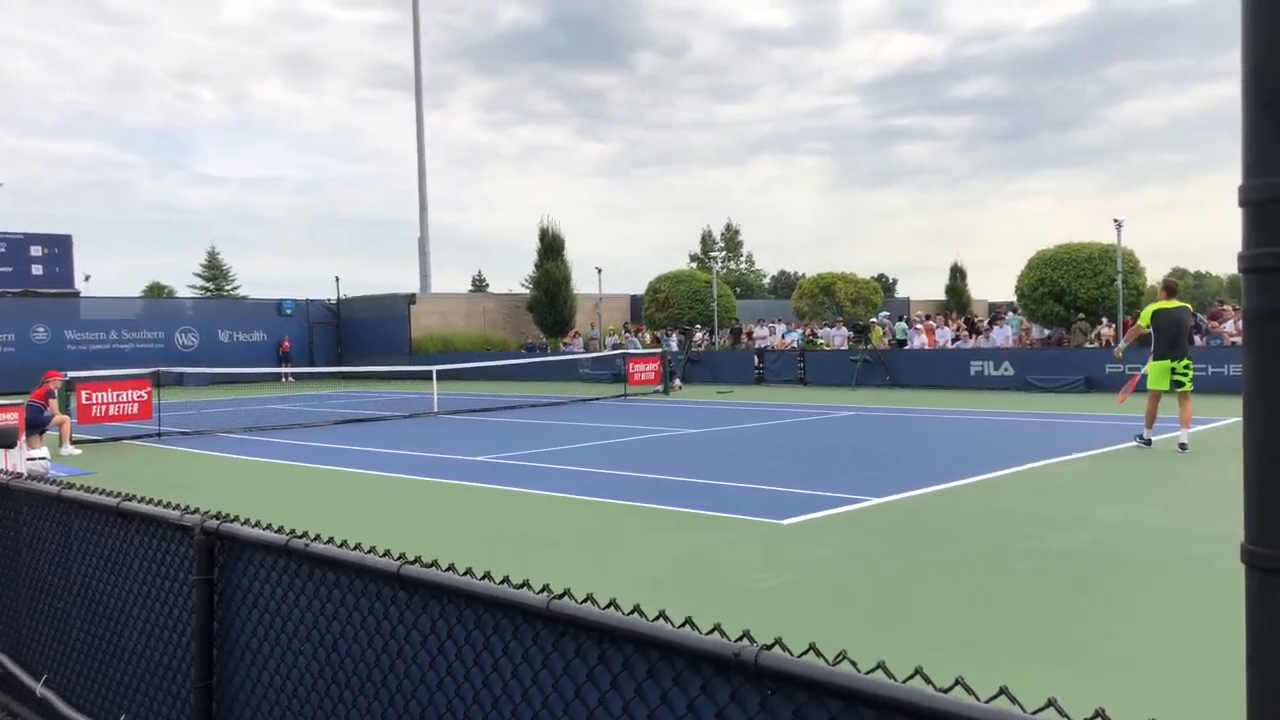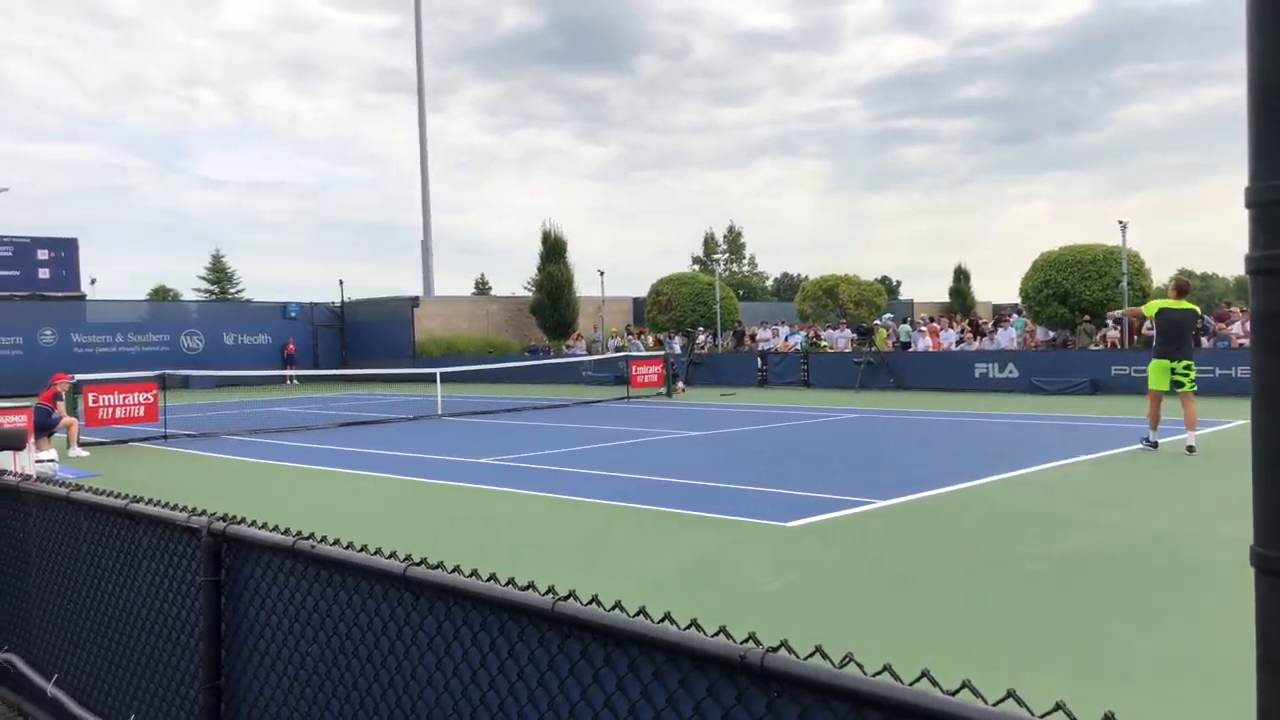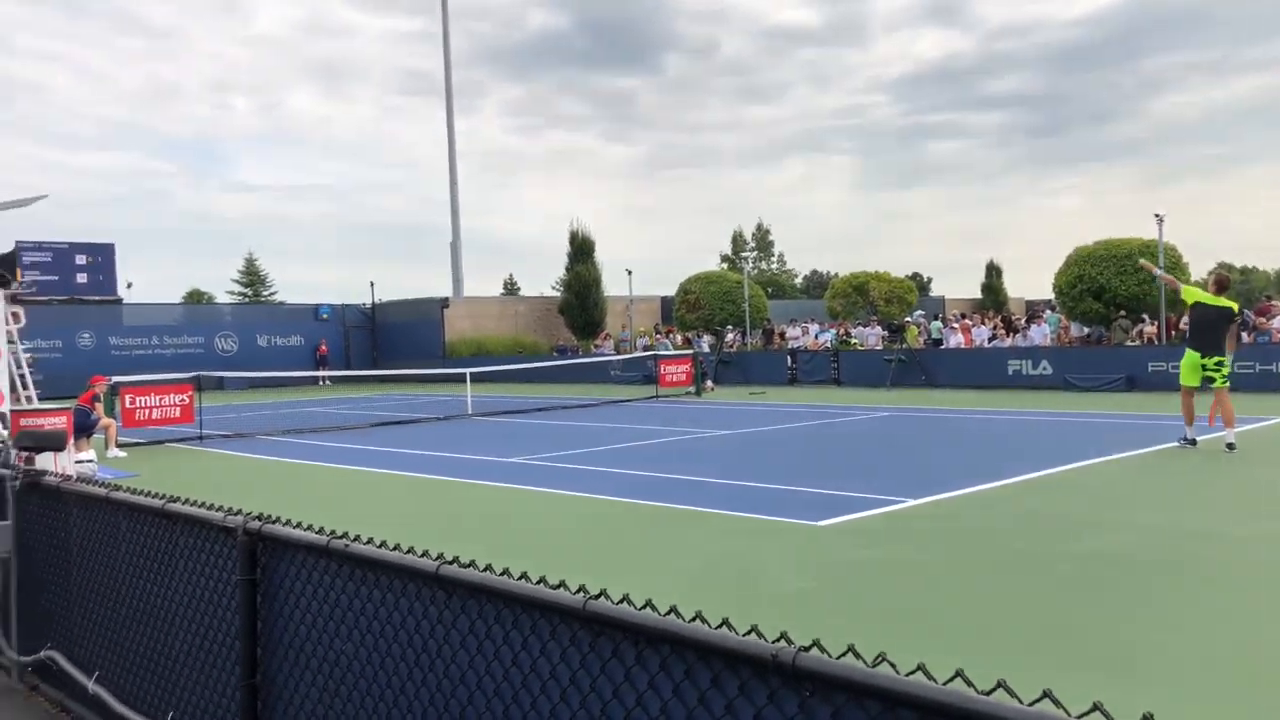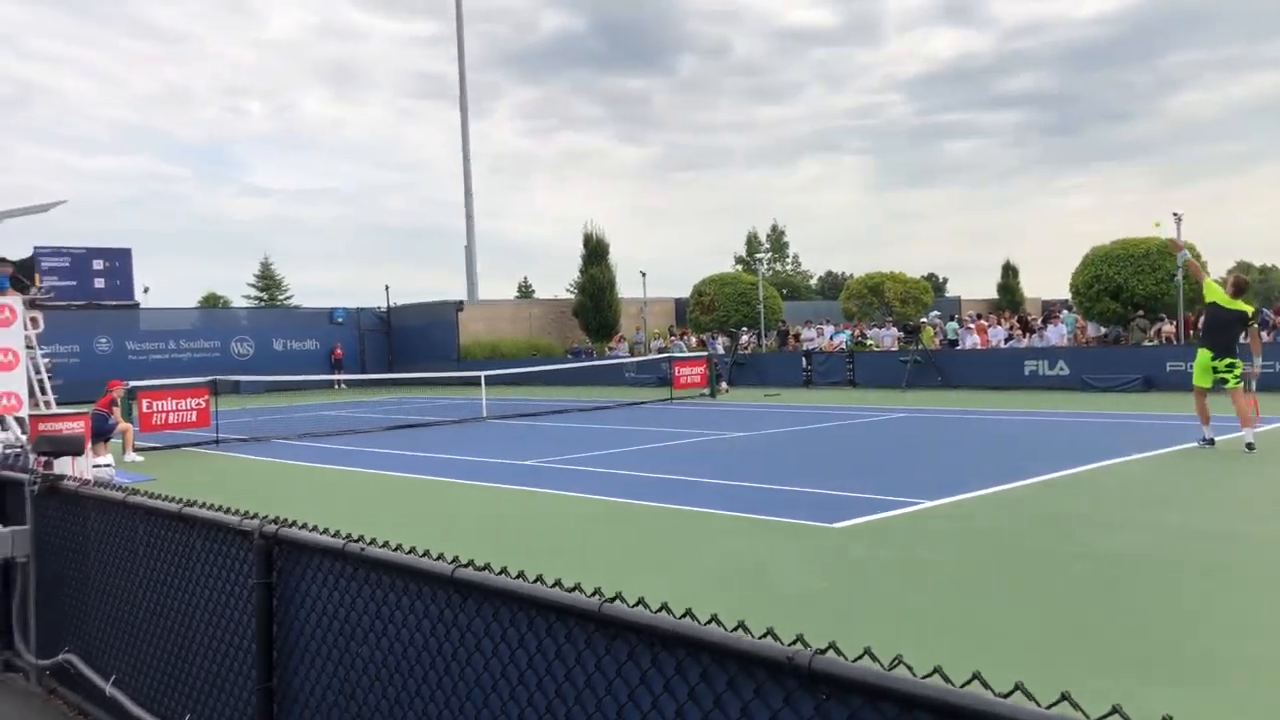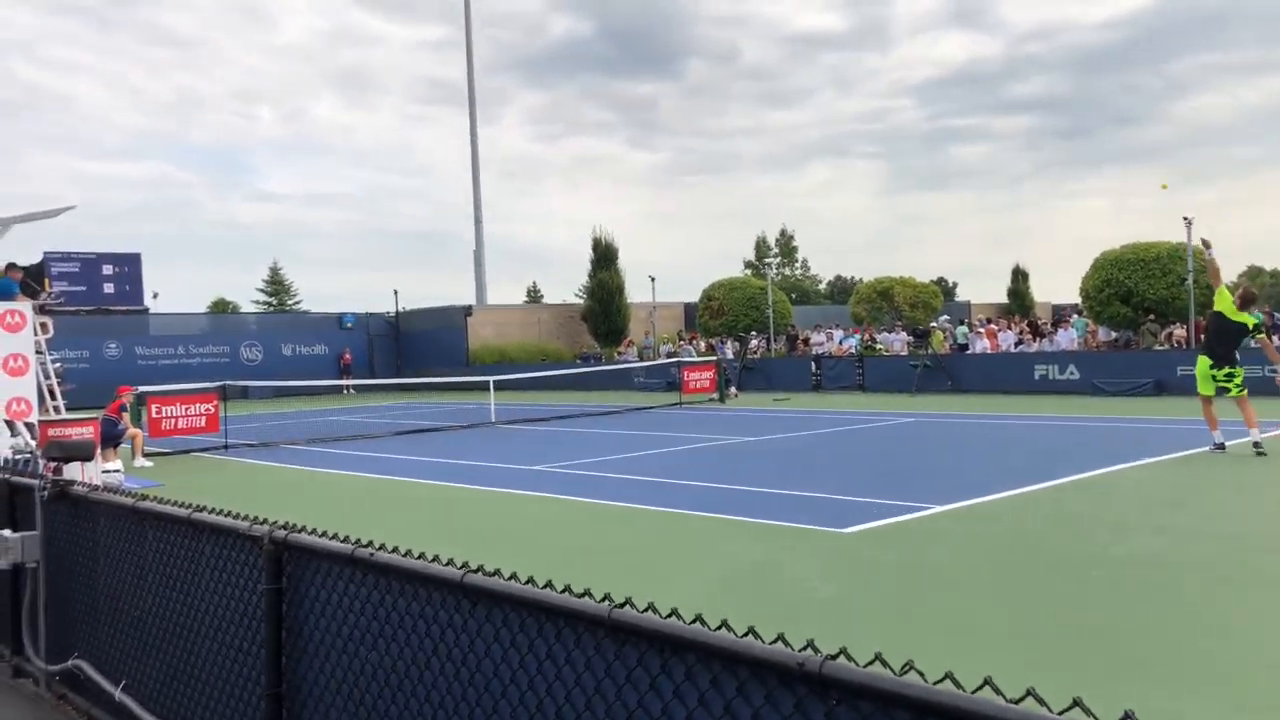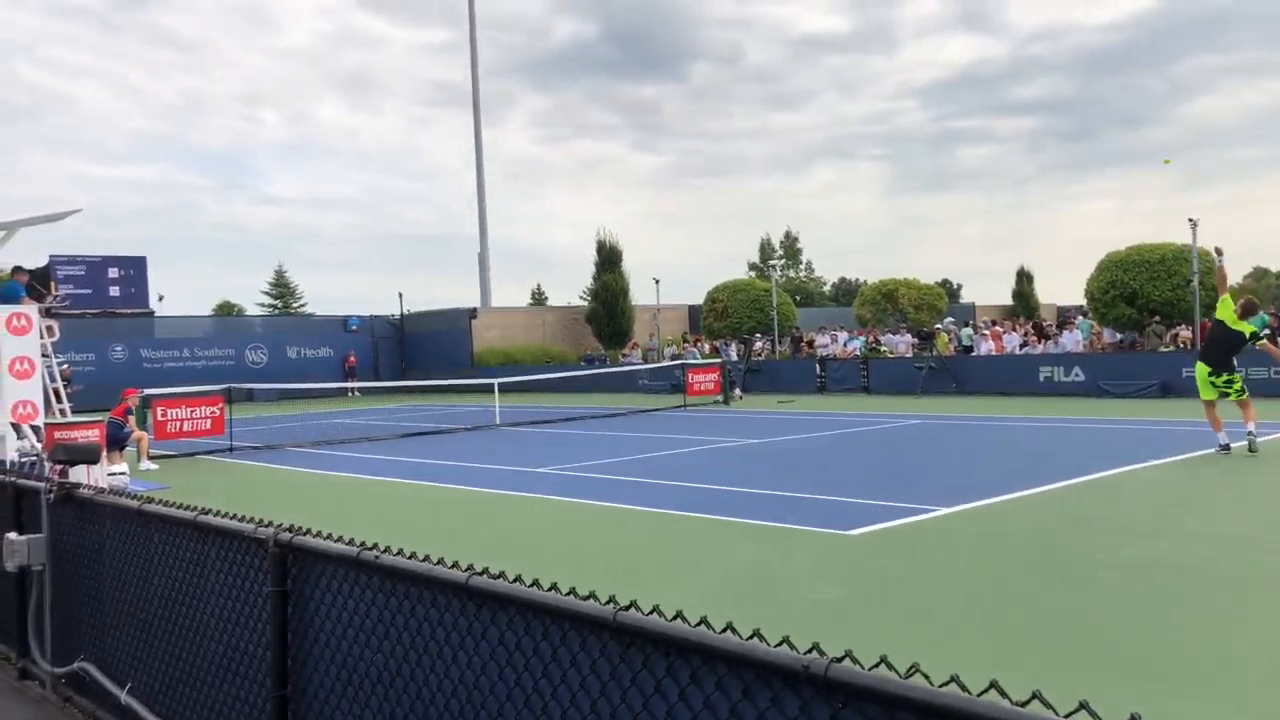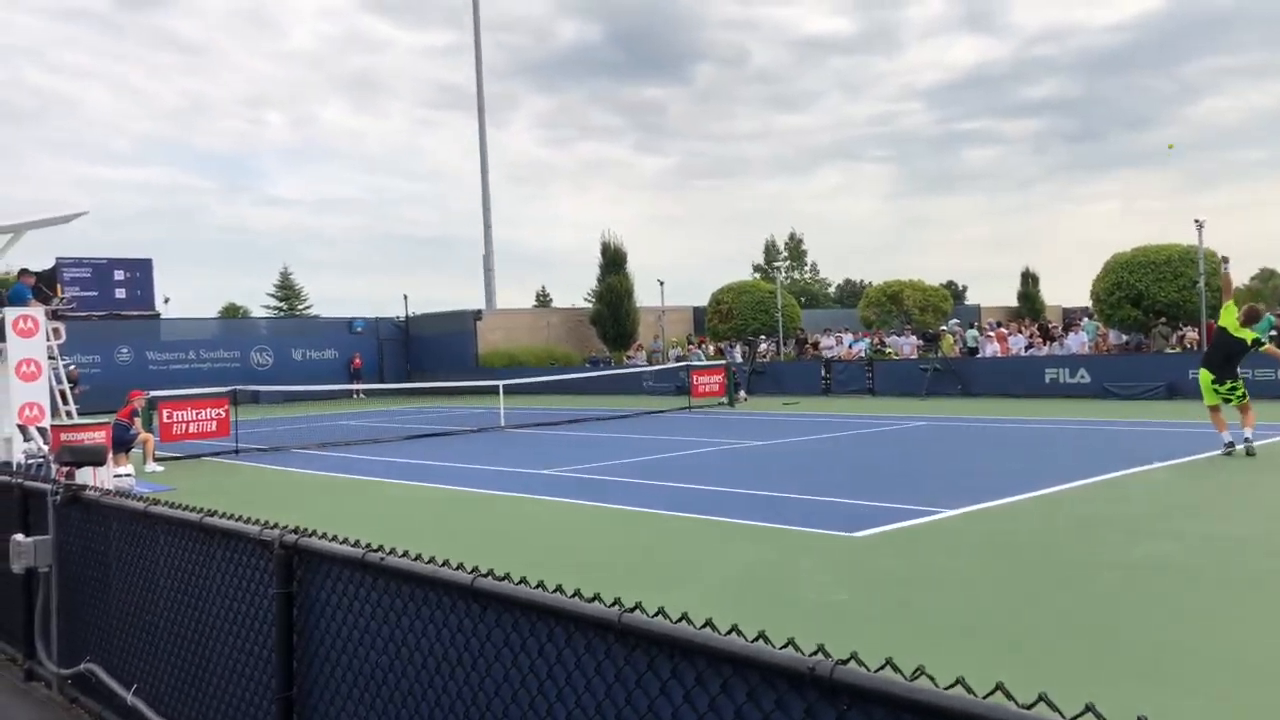
dt=0.1s
person 1, frame 1
left shoulder: (1152, 309)
right shoulder: (1187, 309)
left elbow: (1135, 332)
left wrist: (1120, 346)
left hip: (1161, 361)
right hip: (1182, 360)
left knee: (1154, 398)
right knee: (1185, 400)
left ankle: (1146, 437)
right ankle: (1183, 440)
person 1, frame 2
left shoulder: (1158, 305)
right shoulder: (1195, 312)
left elbow: (1135, 312)
left hip: (1161, 360)
right hip: (1184, 360)
left knee: (1155, 399)
right knee: (1188, 401)
left ankle: (1152, 440)
right ankle: (1191, 443)
person 1, frame 3
left shoulder: (1198, 297)
right shoulder: (1233, 309)
left elbow: (1172, 282)
right elbow: (1232, 337)
left wrist: (1151, 268)
right wrist: (1228, 359)
left hip: (1193, 356)
right hip: (1217, 357)
left knee: (1187, 395)
right knee: (1223, 397)
left ankle: (1189, 437)
right ankle: (1230, 441)
person 1, frame 4
left shoulder: (1215, 295)
right shoulder: (1248, 313)
left elbow: (1198, 272)
right elbow: (1255, 341)
left wrist: (1183, 251)
right wrist: (1257, 364)
left hip: (1206, 355)
right hip: (1228, 359)
left knee: (1200, 395)
right knee: (1238, 398)
left ankle: (1207, 437)
right ankle: (1249, 439)
person 1, frame 5
left shoulder: (1222, 304)
right shoulder: (1252, 324)
left elbow: (1215, 277)
left wrist: (1209, 251)
left hip: (1205, 363)
right hip: (1228, 367)
left knee: (1206, 402)
right knee: (1244, 403)
left ankle: (1218, 441)
right ankle: (1257, 440)
person 1, frame 6
left shoulder: (1224, 313)
right shoulder: (1249, 332)
left elbow: (1222, 283)
left wrist: (1220, 258)
left hip: (1204, 369)
right hip: (1226, 373)
left knee: (1210, 406)
right knee: (1246, 405)
left ankle: (1223, 442)
right ankle: (1251, 433)
person 1, frame 7
left shoulder: (1227, 320)
right shoulder: (1251, 339)
left elbow: (1227, 290)
left wrist: (1225, 266)
left hip: (1207, 376)
right hip: (1228, 380)
left knee: (1215, 410)
right knee: (1246, 409)
left ankle: (1227, 440)
right ankle: (1248, 437)
